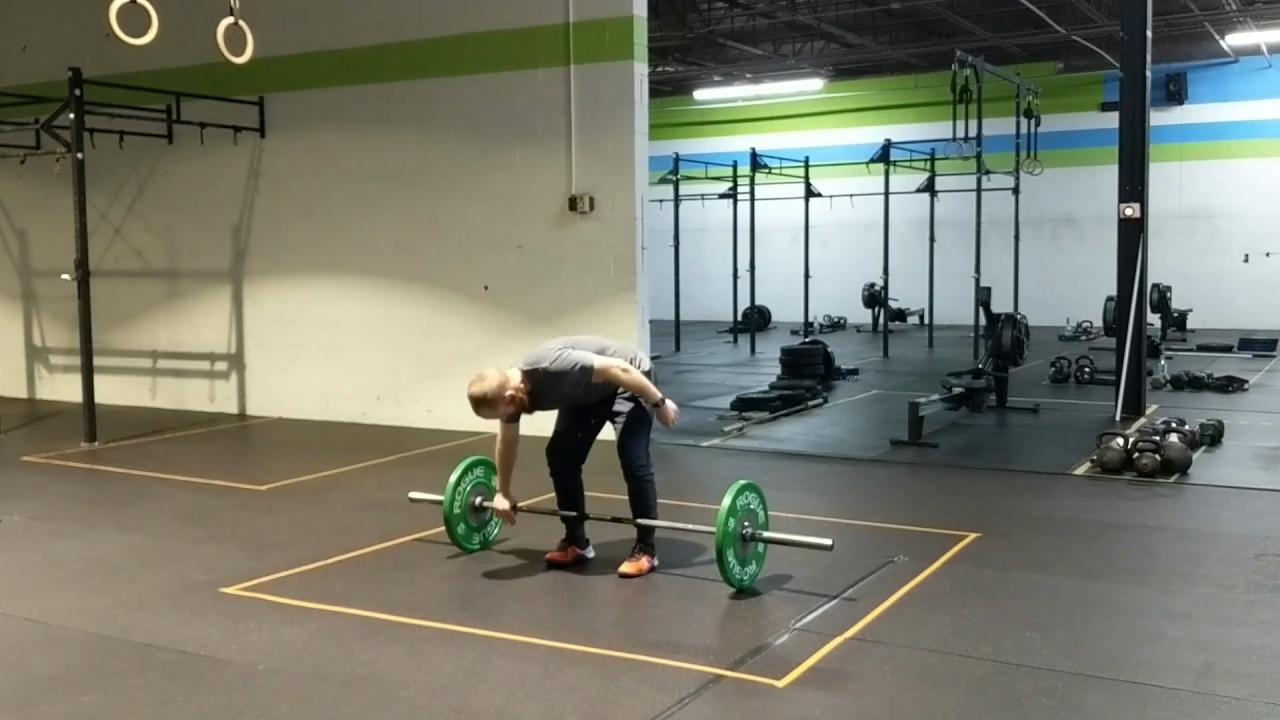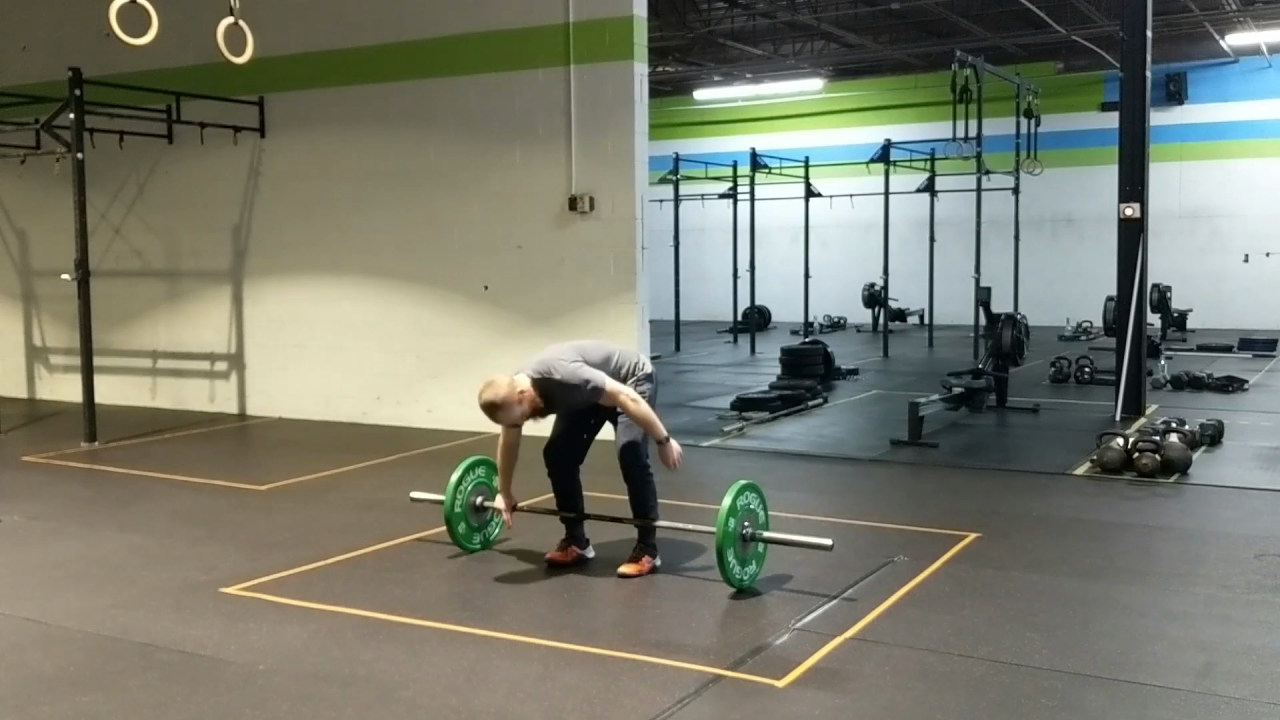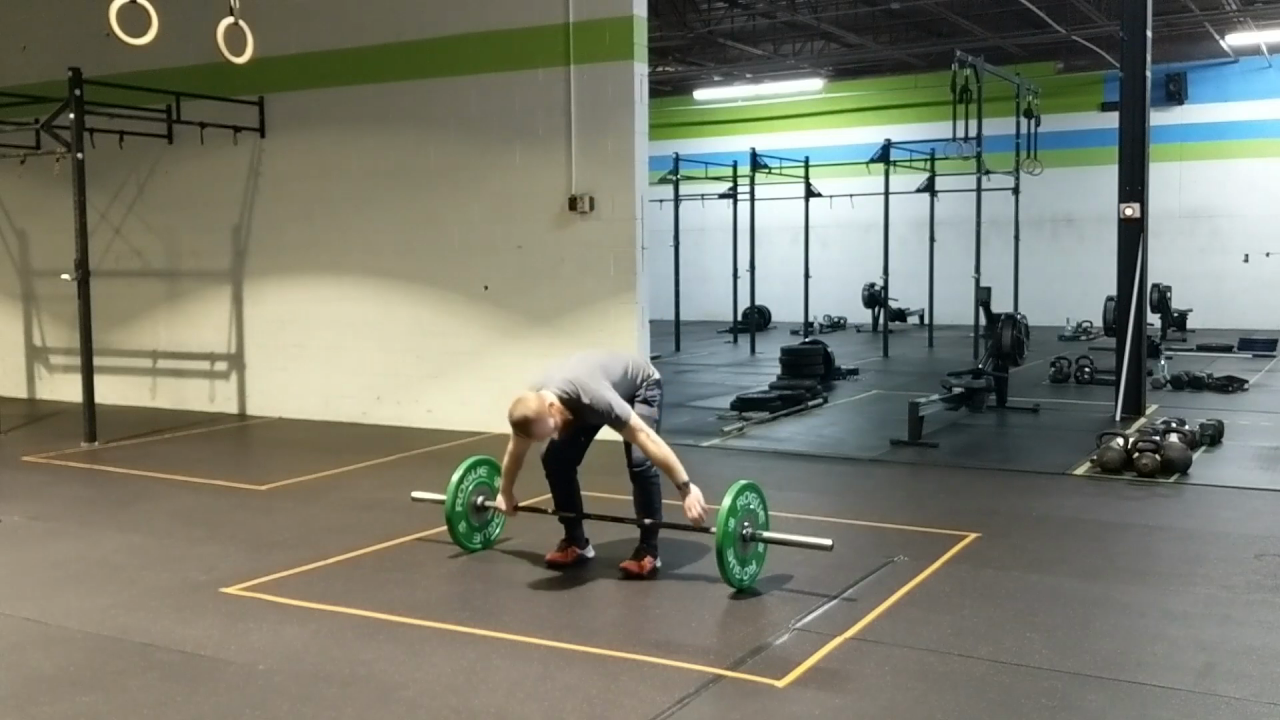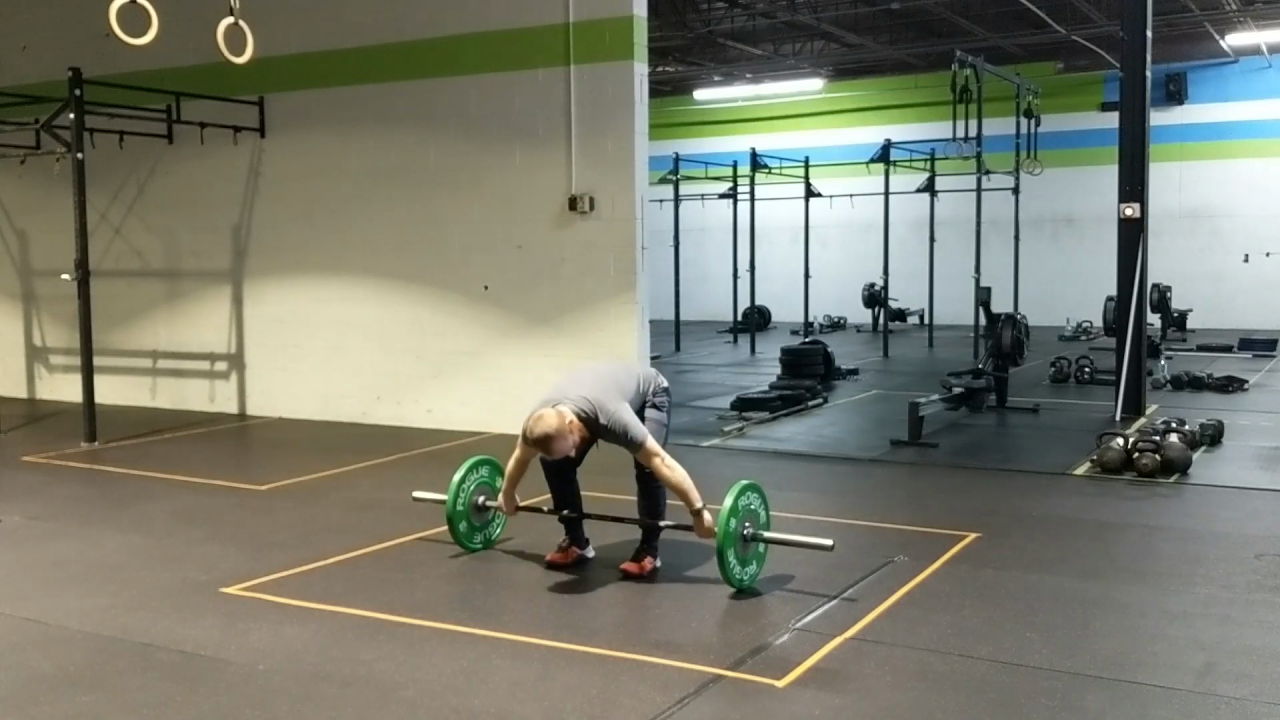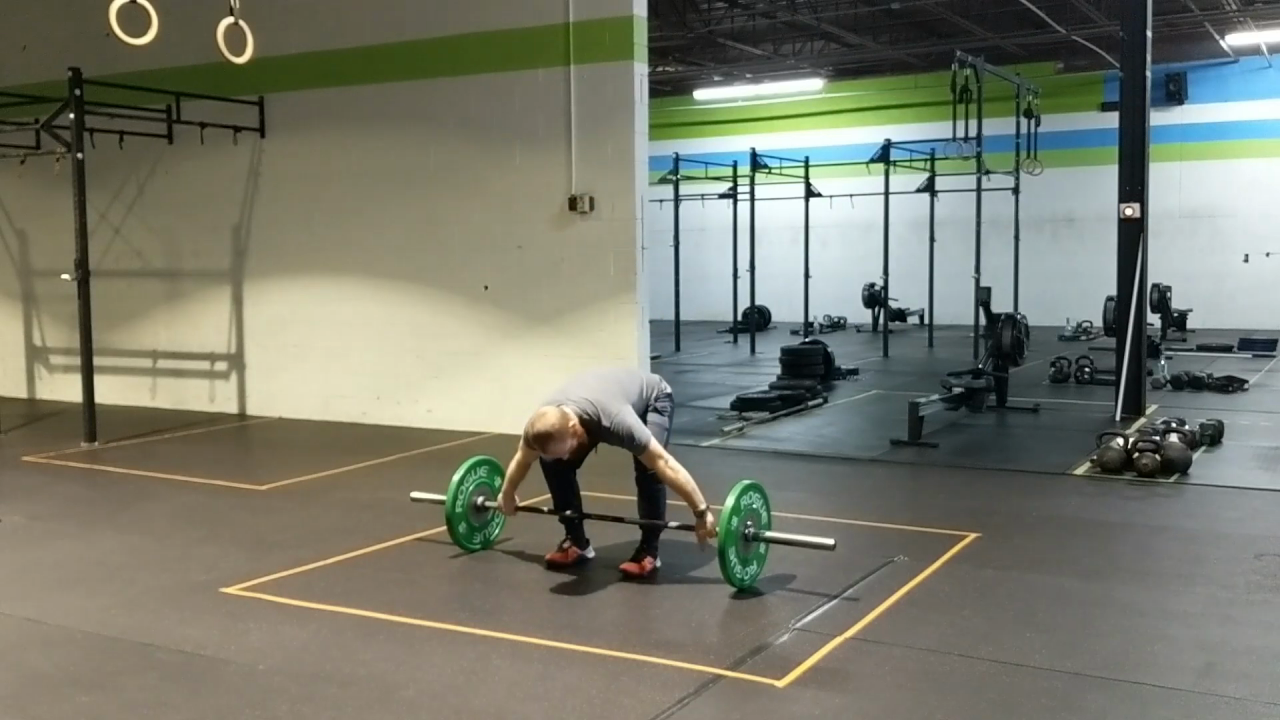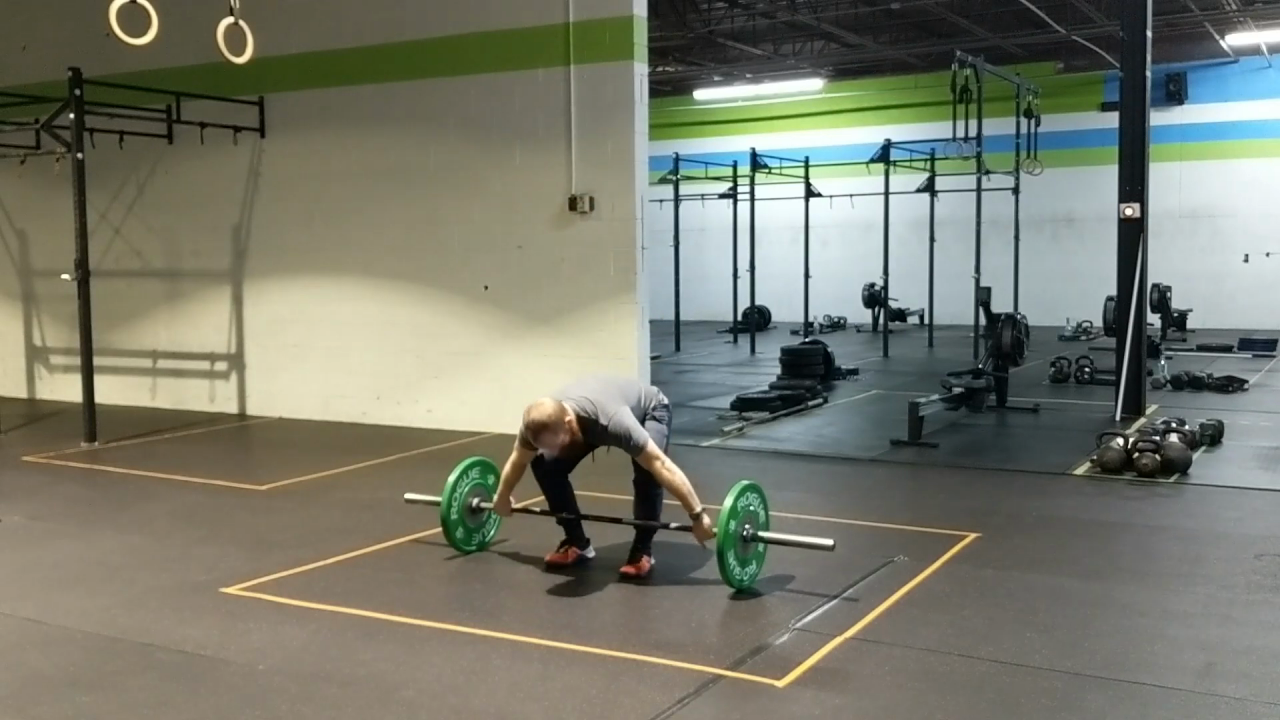
dt=0.3s
person 1, frame 1
left shoulder: (553, 366)
right shoulder: (512, 390)
left elbow: (618, 369)
right elbow: (507, 441)
left wrist: (659, 404)
right wrist: (503, 492)
left hip: (627, 384)
right hip: (586, 394)
left knee: (634, 461)
right knee: (559, 456)
left ankle: (645, 549)
right ankle: (576, 542)
person 1, frame 2
left shoulder: (562, 375)
right shoulder: (510, 396)
left elbow: (629, 399)
right elbow: (509, 444)
left wrist: (665, 442)
right wrist: (504, 493)
left hip: (632, 378)
right hip: (587, 394)
left knee: (631, 459)
right knee: (557, 456)
left ankle: (647, 551)
right ankle: (576, 542)
person 1, frame 3
left shoulder: (591, 396)
right shoulder: (532, 409)
left elbow: (645, 438)
right elbow: (516, 451)
left wrist: (686, 487)
right wrist: (506, 493)
left hip: (640, 384)
left knee: (640, 462)
right knee: (555, 458)
left ankle: (648, 550)
right ankle: (575, 542)
person 1, frame 4
left shoulder: (611, 417)
right shoulder: (542, 421)
left elbow: (662, 463)
right elbow: (520, 458)
left wrist: (699, 512)
right wrist: (507, 495)
left hip: (649, 392)
right hip: (599, 393)
left knee: (648, 466)
right knee: (552, 461)
left ankle: (649, 551)
right ankle: (576, 542)
person 1, frame 5
left shoulder: (614, 420)
right shoulder: (544, 423)
left elbow: (665, 465)
right elbow: (522, 460)
left wrist: (702, 513)
right wrist: (507, 495)
left hip: (652, 397)
right hip: (602, 396)
left knee: (649, 469)
right knee: (551, 462)
left ankle: (649, 550)
right ankle: (576, 542)
person 1, frame 6
left shoulder: (612, 420)
right shoulder: (539, 422)
left elbow: (663, 466)
right elbow: (518, 461)
left wrist: (698, 515)
right wrist: (502, 497)
left hip: (649, 409)
left knee: (648, 471)
right knee: (543, 464)
left ankle: (642, 550)
right ankle: (577, 543)
